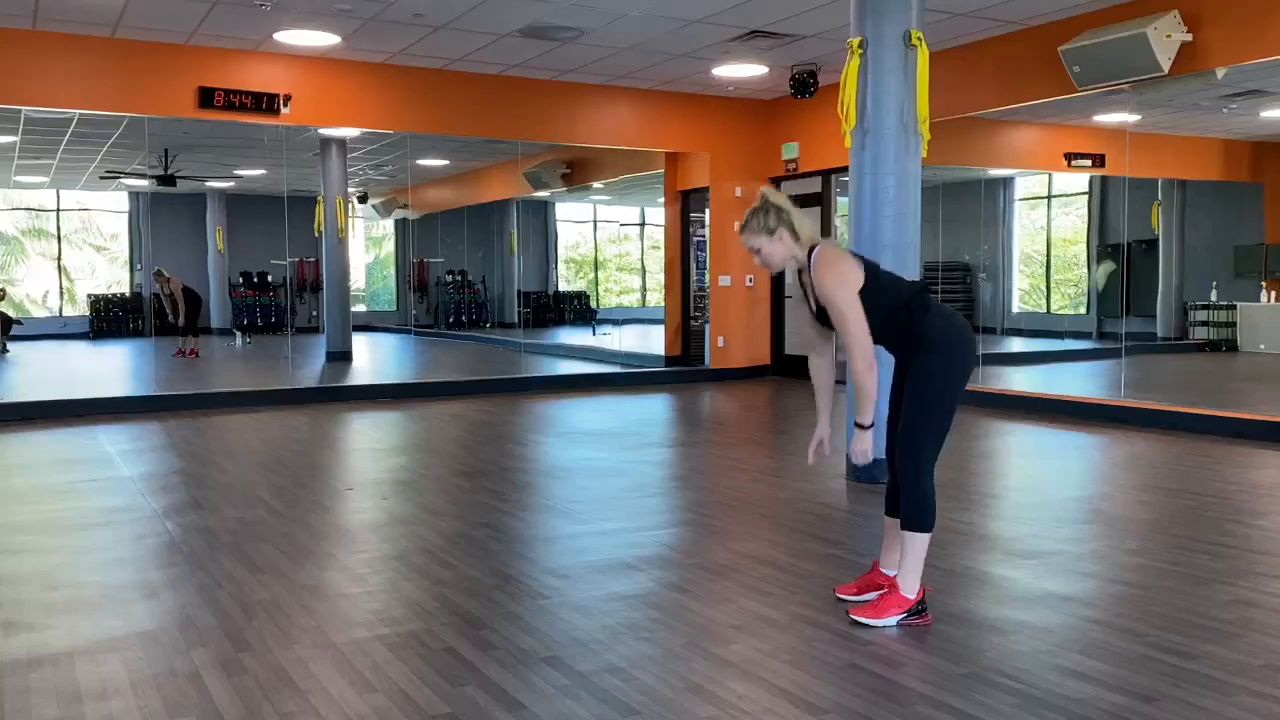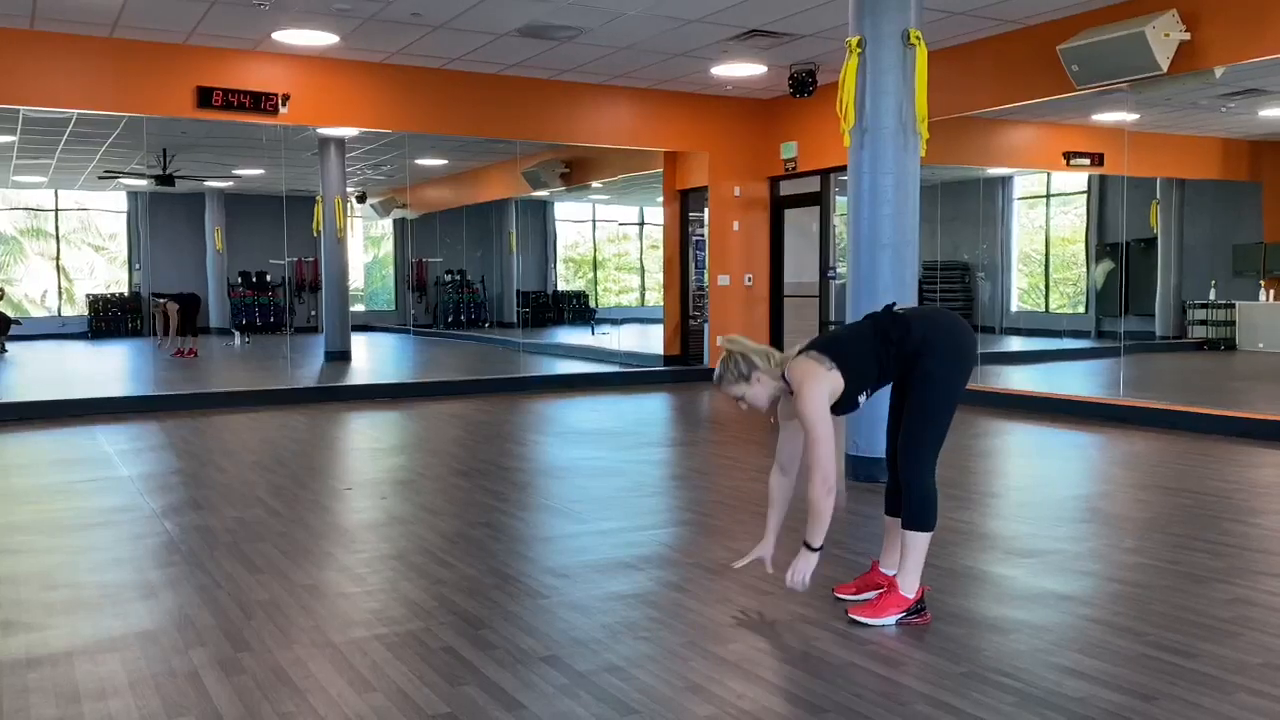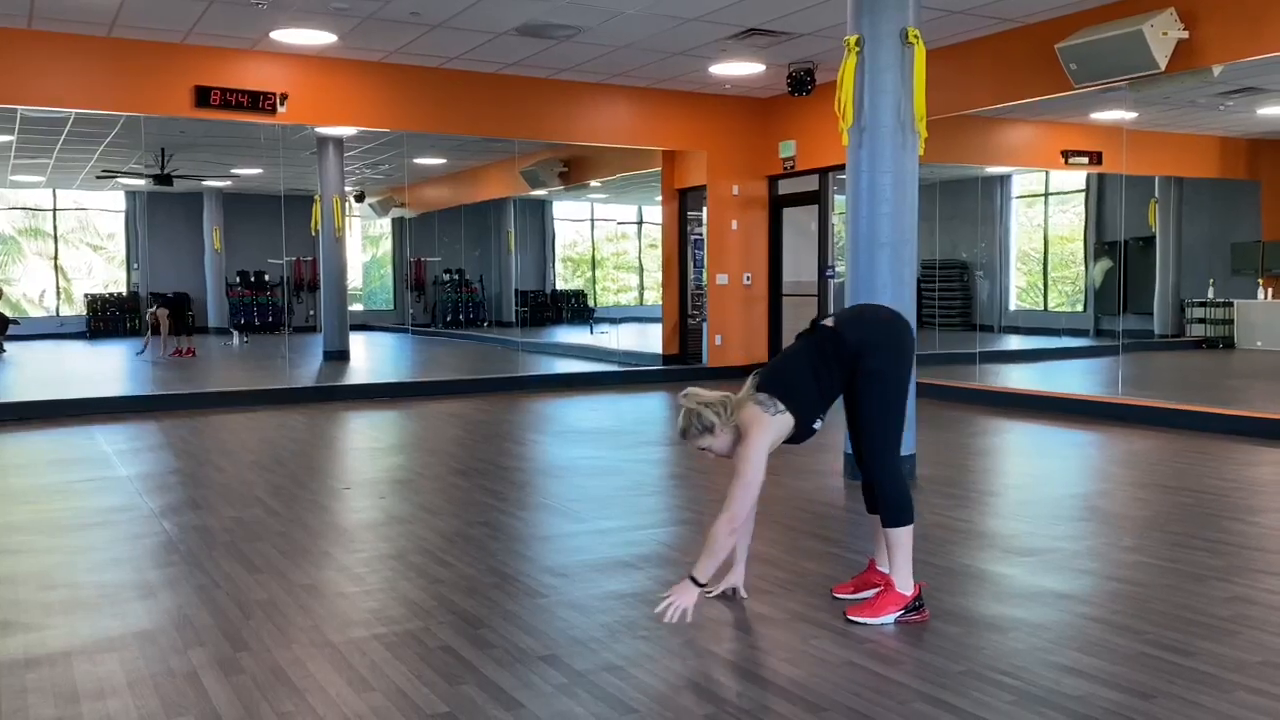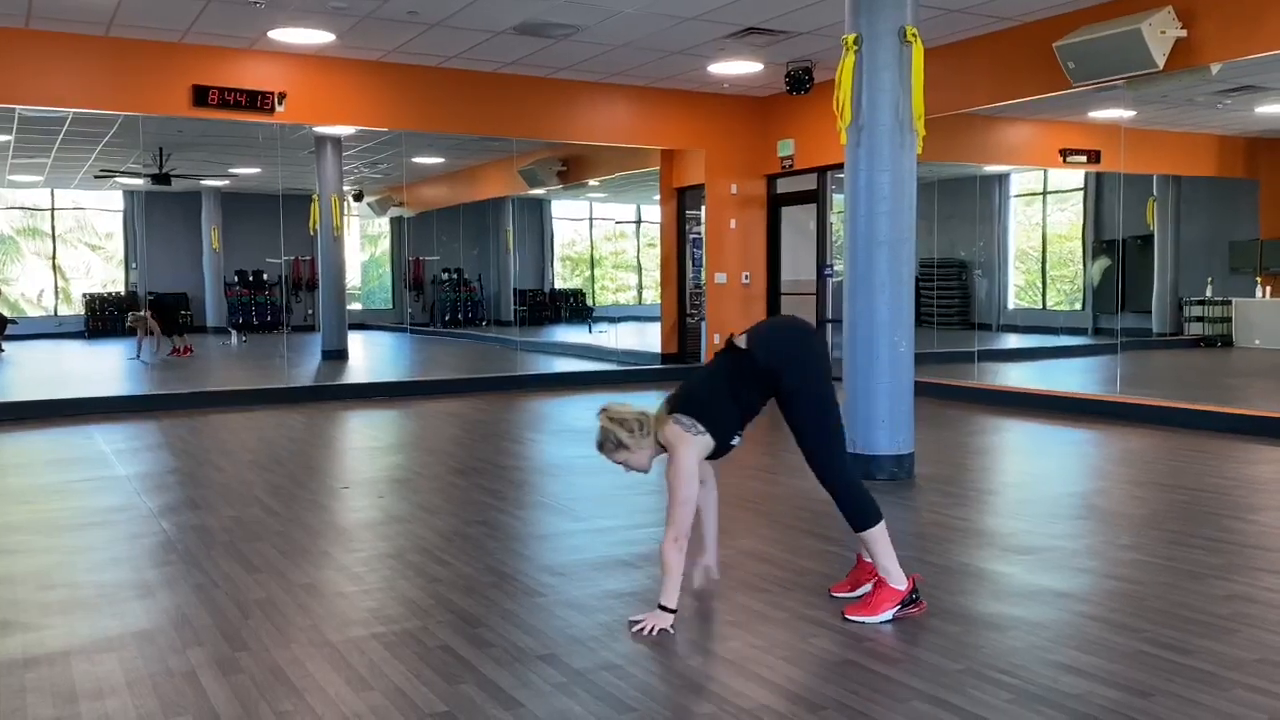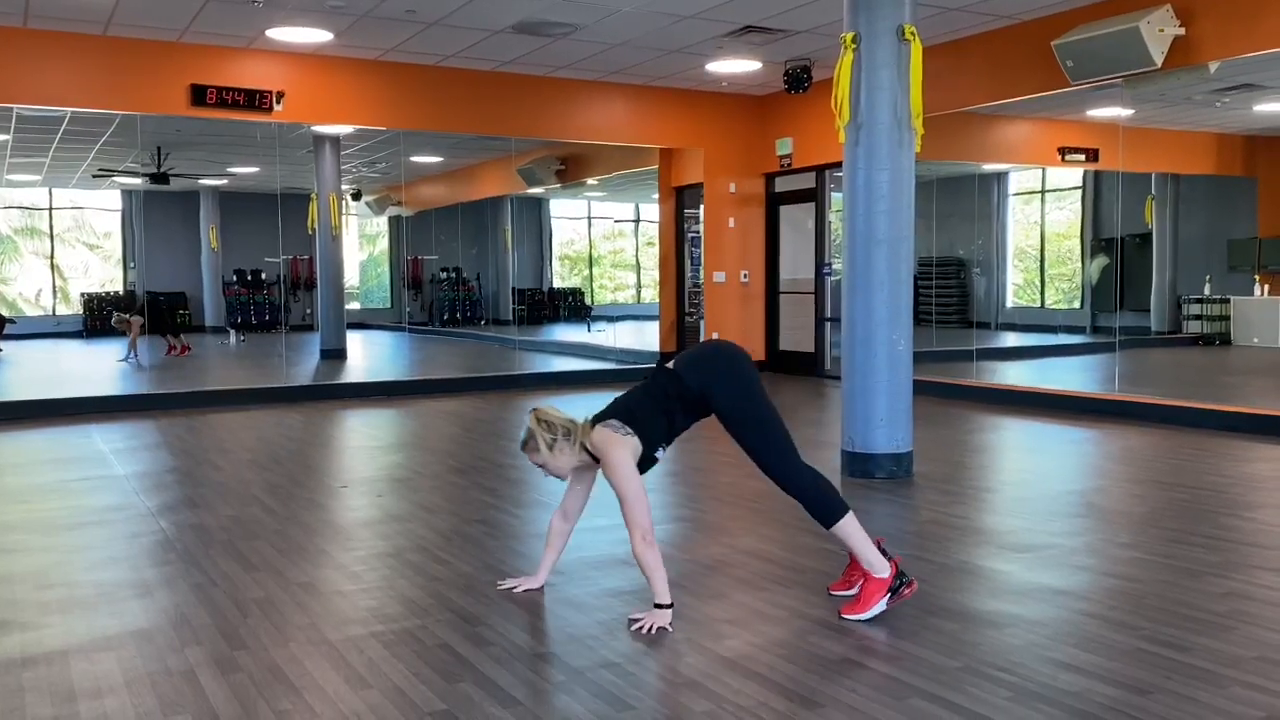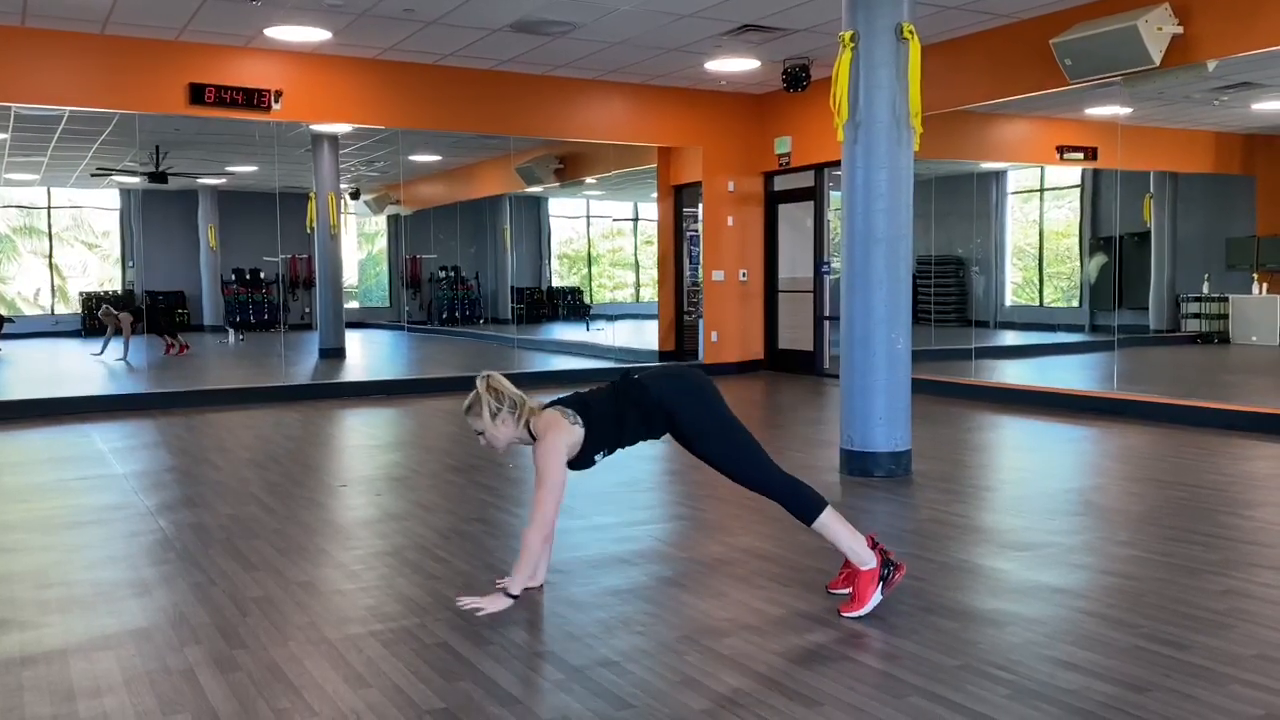
dt=0.4s
person 1, frame 1
left shoulder: (829, 272)
right shoulder: (805, 276)
left elbow: (862, 358)
right elbow: (820, 353)
left wrist: (862, 427)
right wrist: (823, 421)
left hip: (943, 347)
right hip: (913, 350)
left knee: (914, 464)
right knee: (898, 462)
left ankle: (908, 596)
right ankle: (887, 572)
person 1, frame 2
left shoulder: (808, 386)
right shoulder: (789, 388)
left elbow: (824, 483)
right elbow: (783, 469)
left wrist: (811, 550)
right wrist: (768, 541)
left hip: (943, 345)
right hip: (918, 352)
left knee: (914, 466)
right knee: (897, 463)
left ankle: (907, 595)
right ankle: (886, 571)
person 1, frame 3
left shoulder: (756, 430)
right shoulder: (740, 418)
left elbow: (731, 521)
right elbow: (738, 507)
left wrist: (694, 583)
right wrist: (738, 568)
left hip: (880, 340)
right hip: (858, 342)
left knee: (881, 464)
right knee: (867, 461)
left ankle: (904, 592)
right ankle: (883, 569)
person 1, frame 4
left shoulder: (680, 443)
right shoulder: (666, 425)
left elbow: (677, 536)
right elbow: (703, 483)
left wrist: (667, 608)
right wrist: (710, 552)
left hip: (791, 353)
right hip: (776, 347)
left knee: (831, 469)
right knee: (828, 465)
left ankle: (897, 586)
right ankle: (869, 564)
person 1, frame 5
left shoulder: (611, 449)
right shoulder: (588, 444)
left elbow: (642, 535)
right elbow: (565, 515)
left wrist: (663, 605)
right wrist: (539, 575)
left hip: (717, 374)
right hip: (704, 372)
left knee: (788, 471)
right knee: (786, 469)
left ankle: (882, 573)
right ankle: (863, 555)
person 1, frame 6
left shoulder: (549, 434)
right shoulder: (537, 428)
left elbow: (541, 522)
right elbow: (541, 511)
left wrist: (509, 592)
right wrist: (536, 574)
left hip: (678, 398)
right hip: (666, 401)
left knee: (766, 478)
right knee: (760, 478)
left ankle: (869, 562)
right ankle: (858, 548)
